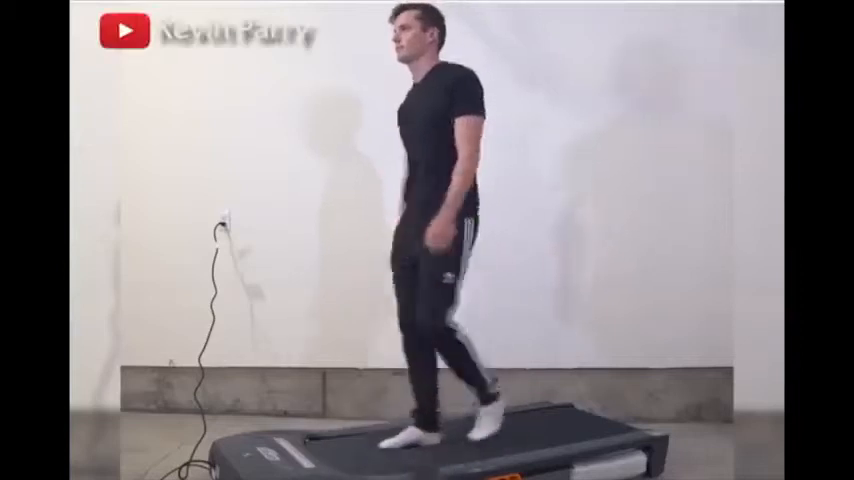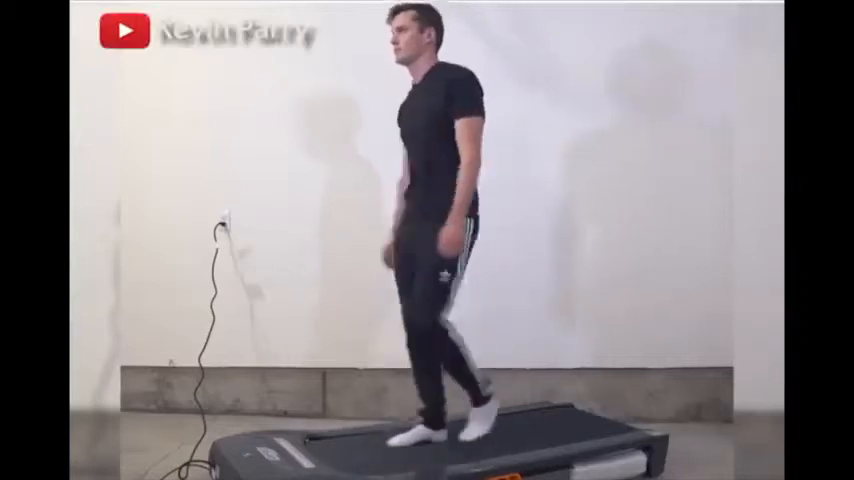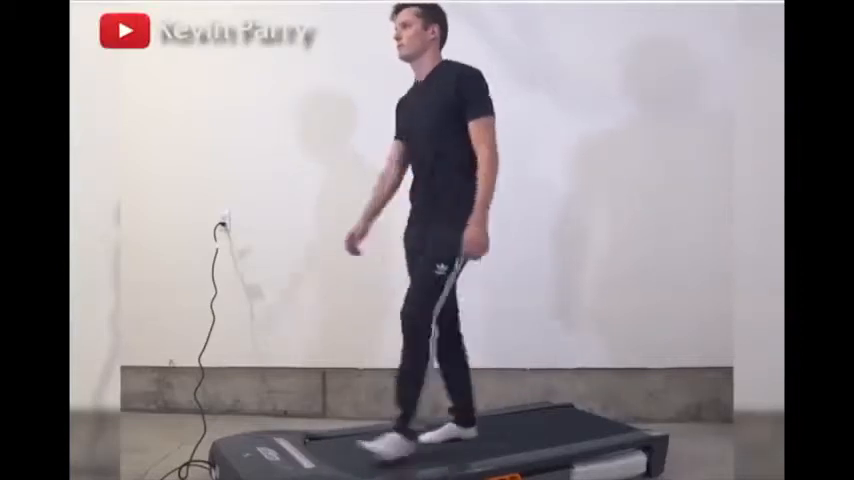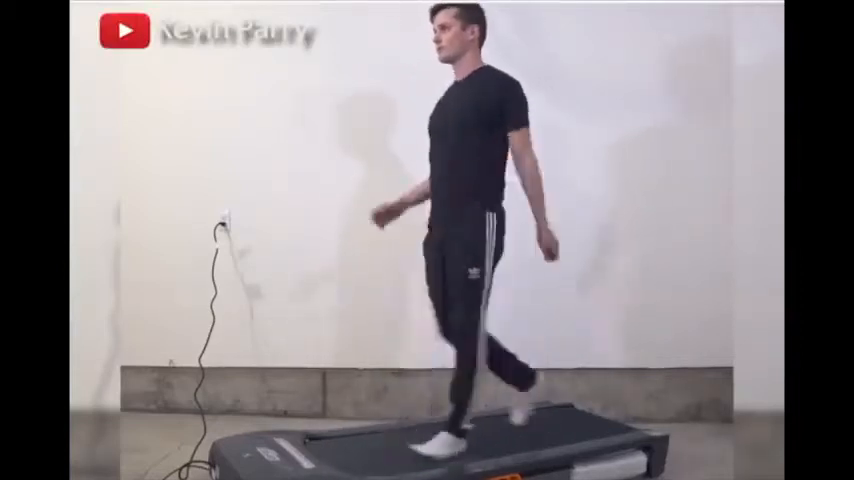
dt=0.7s
person 1, frame 1
left shoulder: (459, 82)
right shoulder: (410, 103)
left elbow: (468, 153)
left wrist: (446, 216)
right wrist: (403, 224)
left hip: (450, 223)
right hip: (414, 227)
left knee: (431, 322)
right knee: (411, 325)
left ankle: (488, 397)
right ankle: (425, 424)
person 1, frame 2
left shoulder: (458, 82)
right shoulder: (409, 104)
left elbow: (471, 155)
left wrist: (455, 220)
right wrist: (395, 232)
left hip: (450, 222)
right hip: (416, 224)
left knee: (427, 320)
right knee: (414, 325)
left ankle: (481, 398)
right ankle: (434, 421)
person 1, frame 3
left shoulder: (463, 81)
right shoulder: (407, 101)
left elbow: (486, 155)
right elbow: (394, 169)
left wrist: (478, 220)
right wrist: (364, 222)
left hip: (454, 219)
right hip: (422, 221)
left knee: (417, 318)
right knee: (443, 323)
left ankle: (404, 430)
right ankle: (463, 419)
person 1, frame 4
left shoulder: (501, 87)
right shoulder: (448, 98)
left elbow: (525, 160)
left wrist: (543, 225)
right wrist: (402, 203)
left hip: (479, 222)
right hip: (444, 223)
left knee: (464, 325)
right knee: (454, 325)
left ankle: (455, 428)
right ankle: (522, 376)
